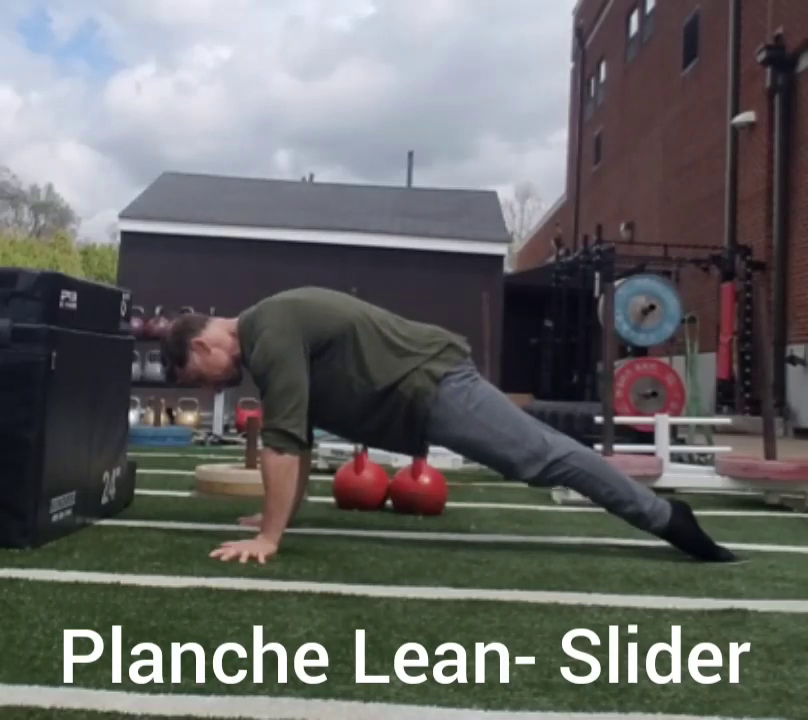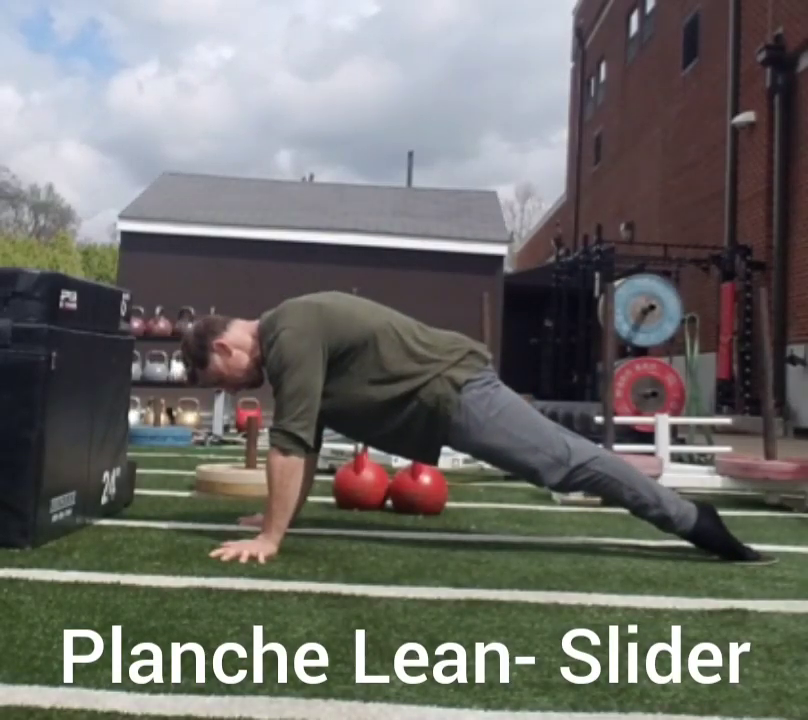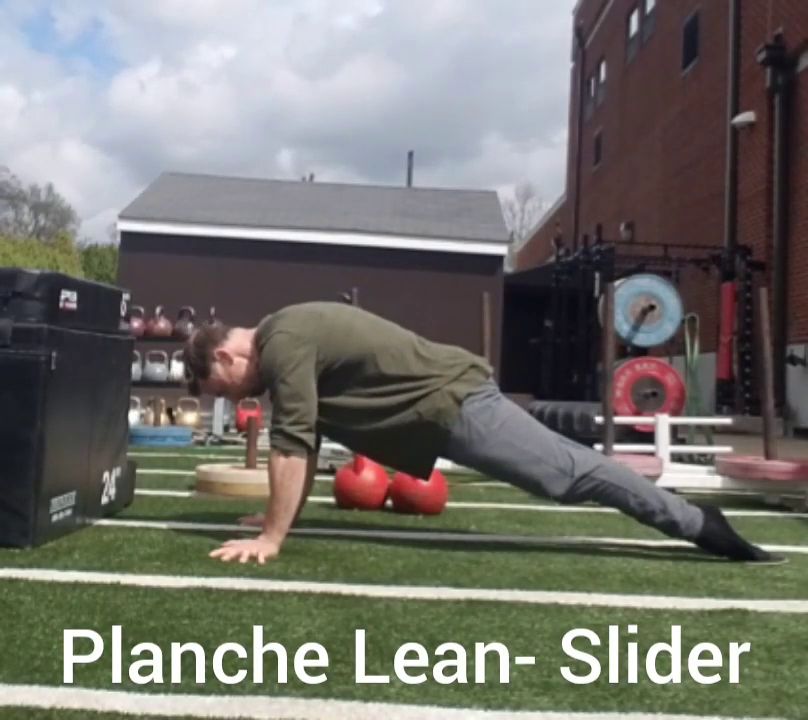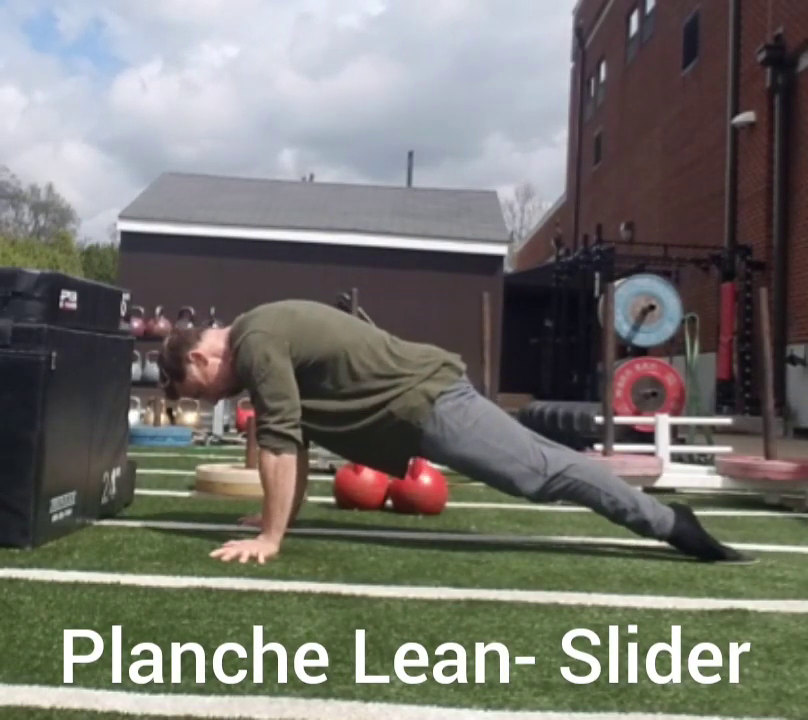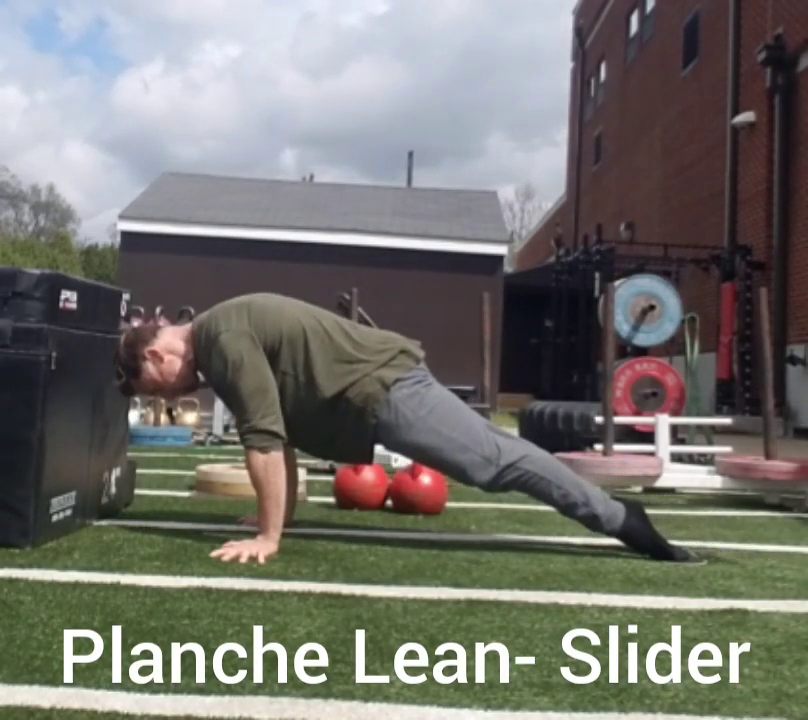
dt=1s
person 1, frame 1
left shoulder: (270, 336)
right shoulder: (269, 331)
left elbow: (282, 442)
right elbow: (298, 437)
left wrist: (267, 537)
right wrist: (282, 512)
left hip: (433, 384)
right hip: (425, 385)
left knee: (549, 459)
right knee: (546, 457)
left ankle: (667, 520)
right ankle: (666, 519)
person 1, frame 2
left shoulder: (290, 336)
right shoulder: (287, 333)
left elbow: (290, 442)
right elbow: (307, 438)
left wrist: (269, 537)
right wrist: (281, 514)
left hip: (454, 390)
right hip: (444, 390)
left knee: (569, 463)
right knee: (567, 460)
left ankle: (693, 522)
right ankle: (691, 521)
person 1, frame 3
left shoulder: (282, 346)
right shoulder: (286, 336)
left elbow: (290, 445)
right elbow: (306, 440)
left wrist: (270, 538)
right wrist: (281, 514)
left hip: (452, 404)
right hip: (450, 397)
left knee: (571, 474)
right knee: (570, 467)
left ankle: (700, 525)
right ankle: (699, 525)
person 1, frame 4
left shoulder: (254, 346)
right shoulder: (264, 334)
left elbow: (278, 442)
right elbow: (297, 433)
left wrist: (269, 537)
right wrist: (282, 512)
left hip: (425, 402)
right hip: (425, 393)
left knee: (543, 472)
right knee: (540, 463)
left ankle: (670, 524)
right ankle: (669, 523)
person 1, frame 5
left shoulder: (221, 339)
right shoulder: (223, 333)
left elbow: (263, 437)
right elbow: (276, 428)
left wrist: (268, 536)
right wrist: (279, 510)
left hip: (383, 388)
right hip: (383, 382)
left knee: (499, 462)
right knee: (496, 456)
left ankle: (621, 521)
right ankle: (620, 520)
